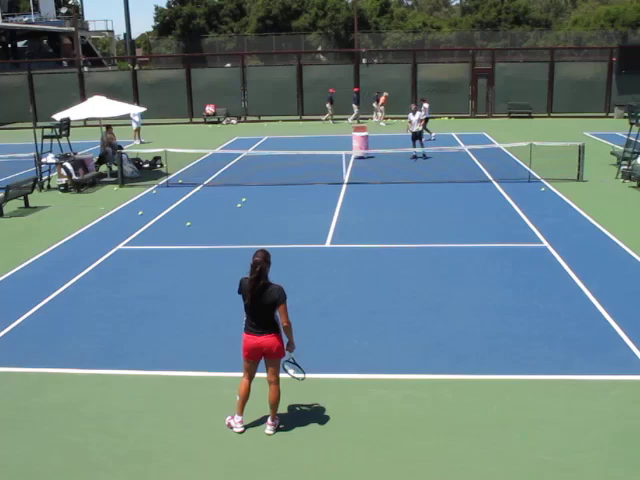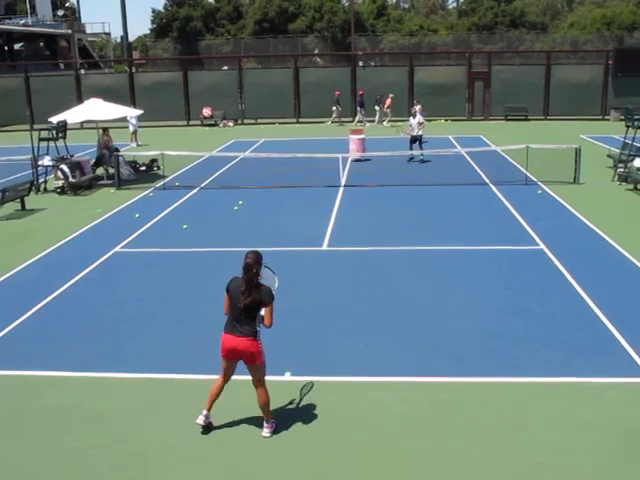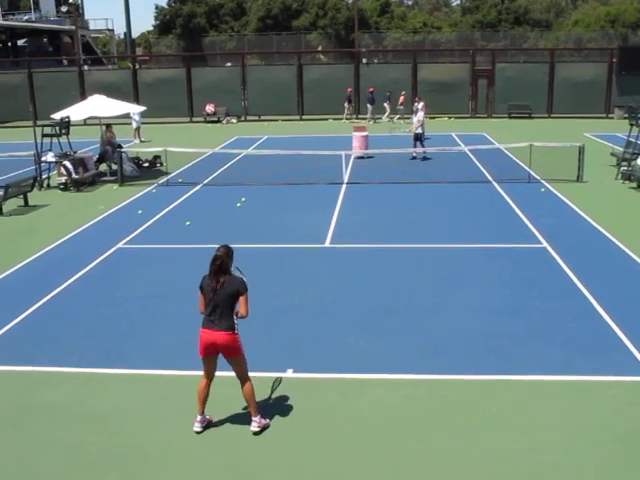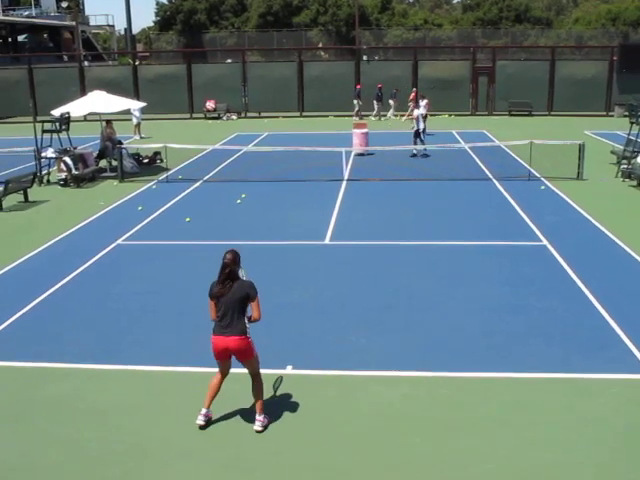
dt=0.5s
person 1, frame 1
left shoulder: (244, 284)
right shoulder: (276, 291)
right elbow: (285, 323)
right wrist: (291, 342)
left hip: (250, 339)
right hip: (271, 340)
left knee: (247, 378)
right knee: (273, 381)
left ankle: (238, 420)
right ankle: (272, 422)
person 1, frame 2
left shoulder: (233, 283)
right shoulder: (265, 291)
left elbow: (227, 310)
right elbow: (268, 323)
left hip: (228, 338)
right hip: (249, 342)
left knee: (224, 378)
right knee: (259, 384)
left ankle: (205, 415)
right ankle: (268, 424)
person 1, frame 3
left shoulder: (205, 281)
right shoulder: (238, 282)
left elbow: (202, 309)
right elbow: (243, 313)
left hip: (206, 334)
right hip: (227, 336)
left knee: (207, 377)
right knee: (244, 378)
left ankle: (200, 419)
right ankle: (256, 420)
person 1, frame 4
left shoulder: (214, 286)
right shoulder: (247, 286)
left elbow: (213, 316)
right elbow: (257, 316)
left hip: (218, 338)
right hip: (239, 339)
left knee: (222, 373)
right knee: (255, 374)
left ankle: (203, 414)
right ankle: (260, 418)
